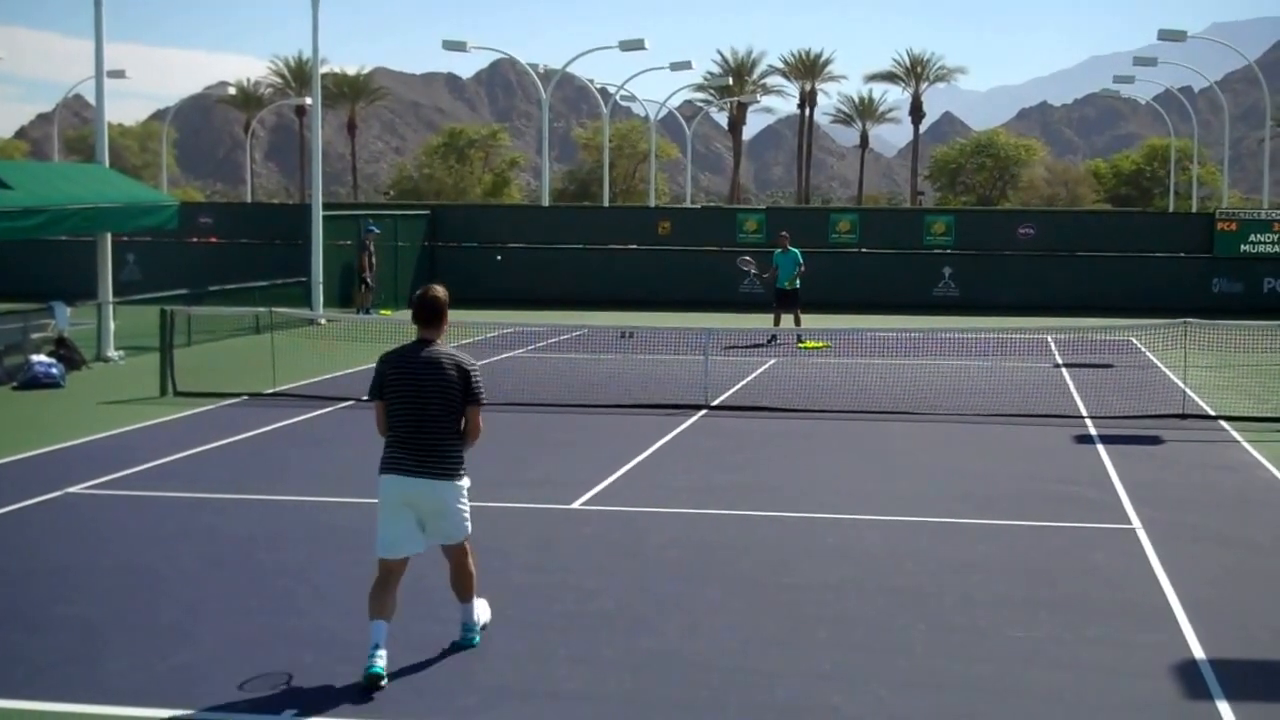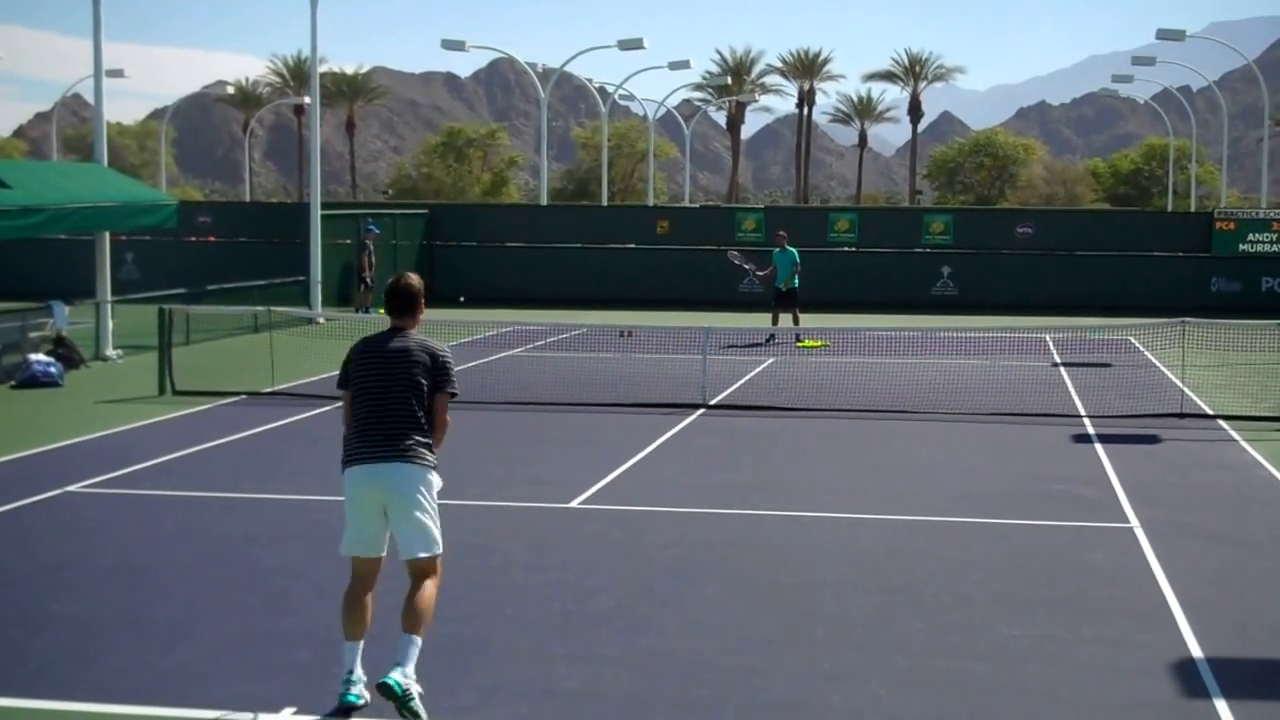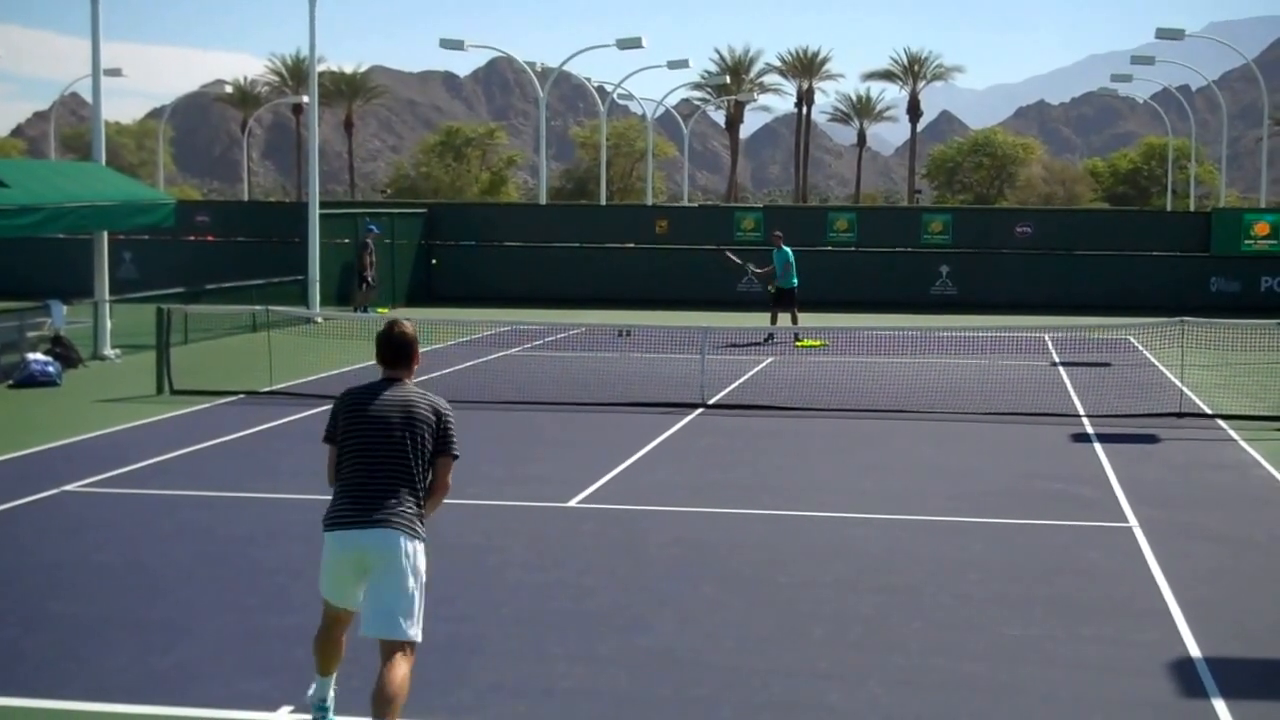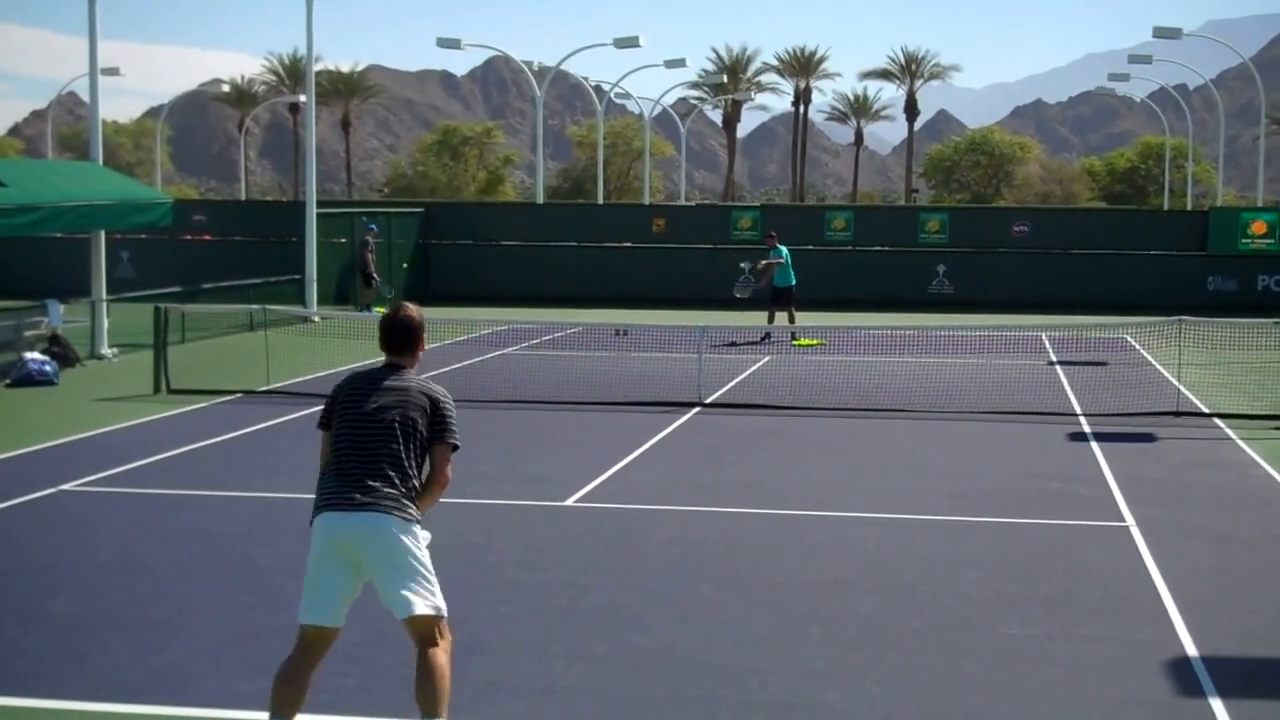
dt=0.3s
person 1, frame 1
left shoulder: (388, 362)
right shoulder: (463, 365)
left elbow: (381, 425)
right elbow: (474, 430)
left hip: (394, 477)
right hip: (444, 478)
left knee: (389, 571)
right knee: (458, 551)
left ankle: (378, 654)
right ankle: (468, 623)
person 1, frame 2
left shoulder: (359, 351)
right shoulder: (436, 353)
left elbow: (348, 416)
right elbow: (441, 419)
left hip: (359, 471)
right hip: (410, 471)
left knee: (363, 577)
right knee: (426, 574)
left ankle: (352, 679)
right ankle: (403, 673)
person 1, frame 3
left shoulder: (348, 400)
right shoulder: (436, 409)
left elbow: (333, 472)
right elbow: (442, 484)
left hip: (341, 530)
right hip: (396, 536)
left knee: (335, 618)
right knee: (397, 651)
person 1, frame 4
left shoulder: (346, 386)
right shoulder: (435, 397)
left elbow: (326, 461)
right elbow: (440, 475)
left hip: (331, 520)
right hip: (390, 523)
left knee: (309, 646)
right knee: (433, 638)
